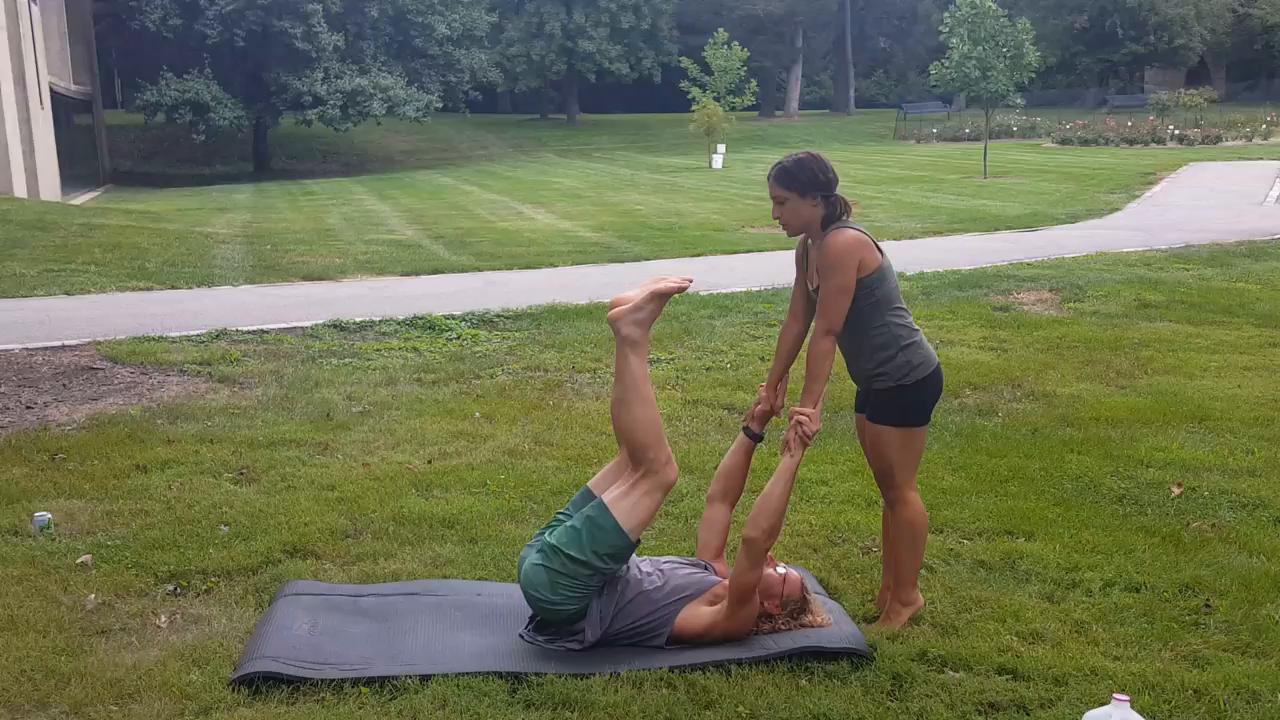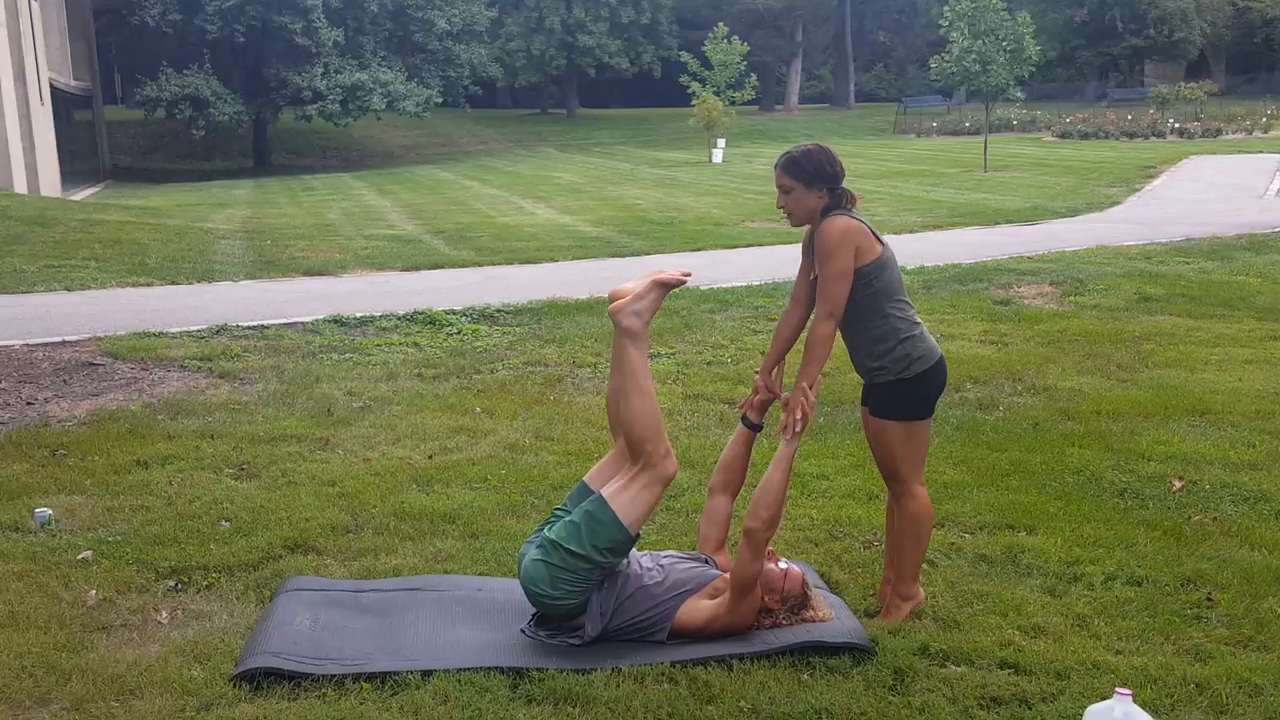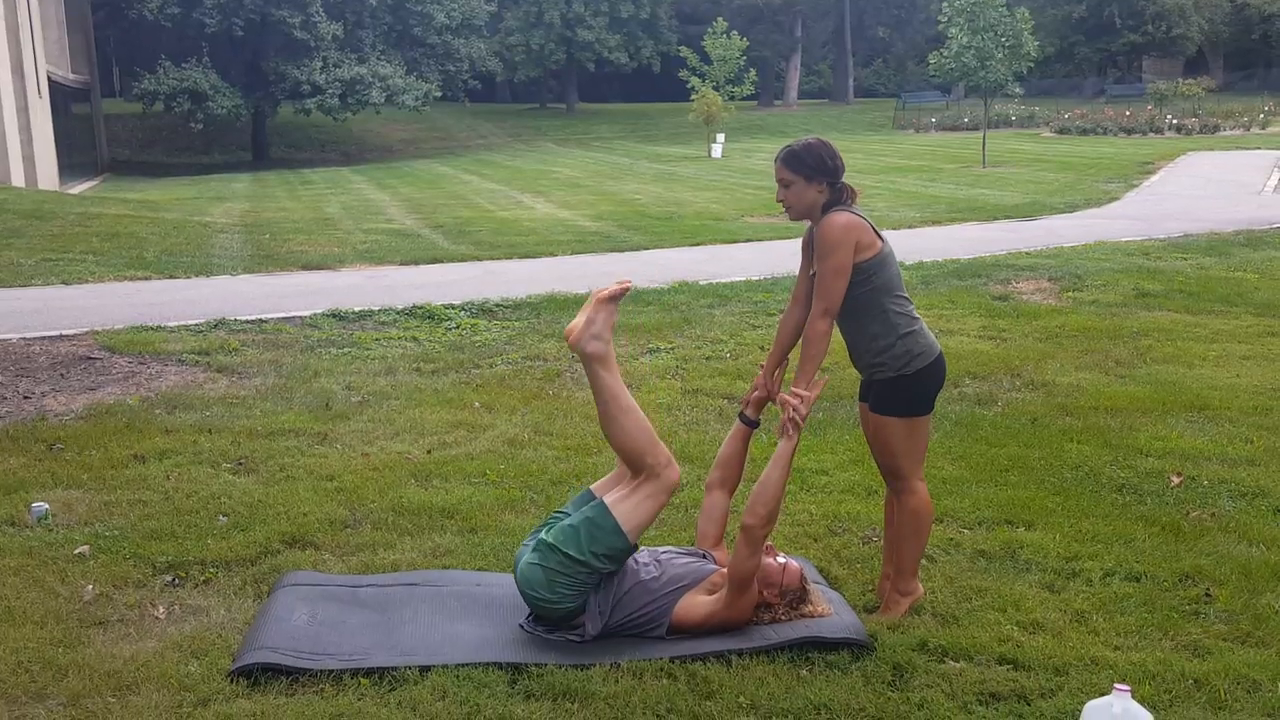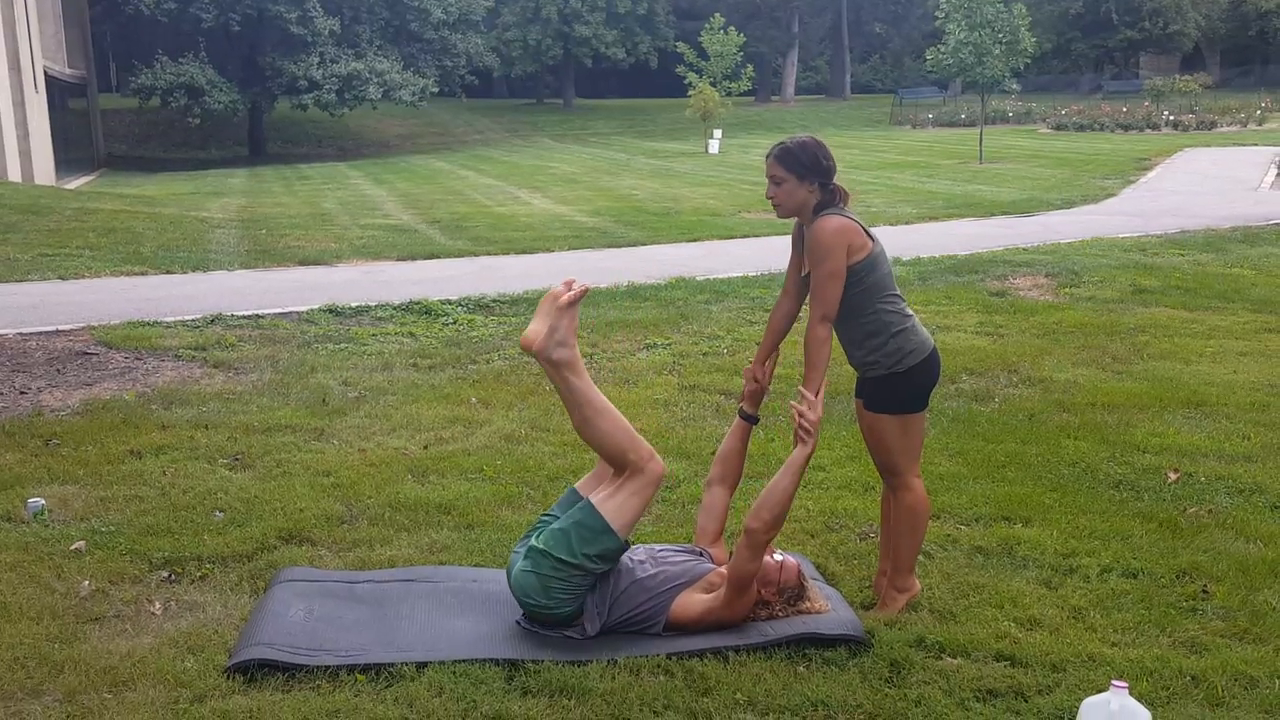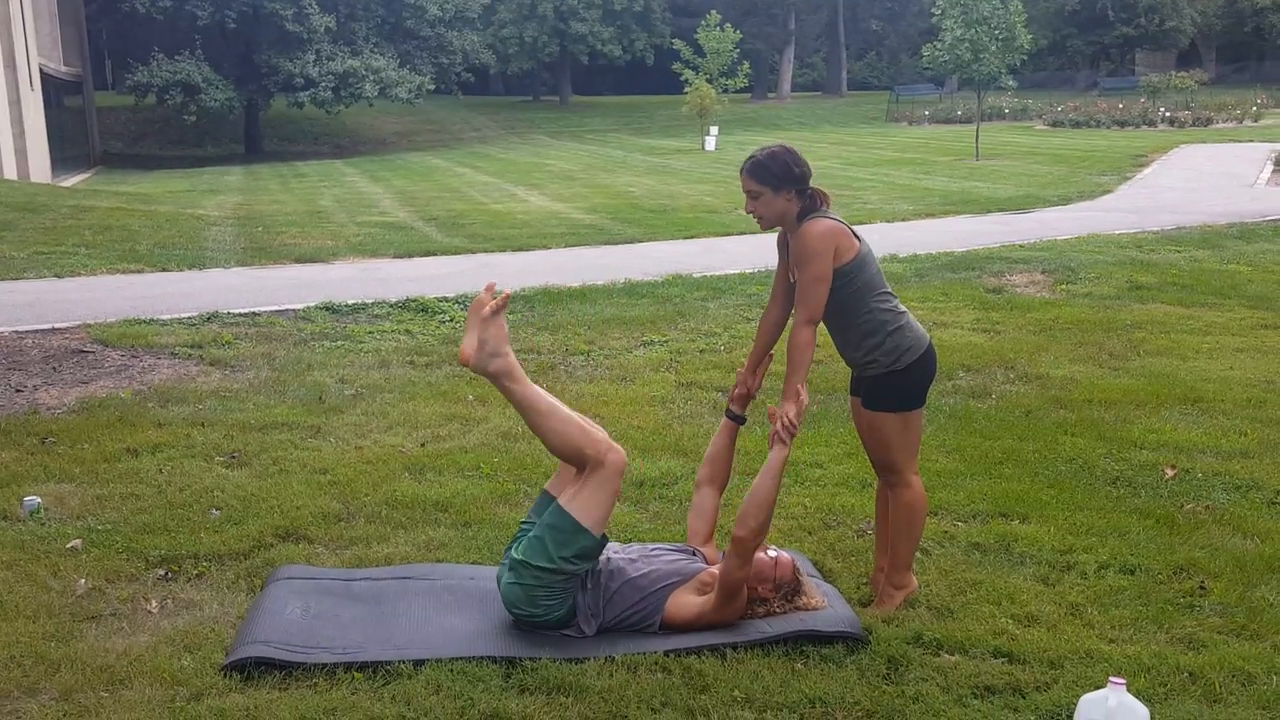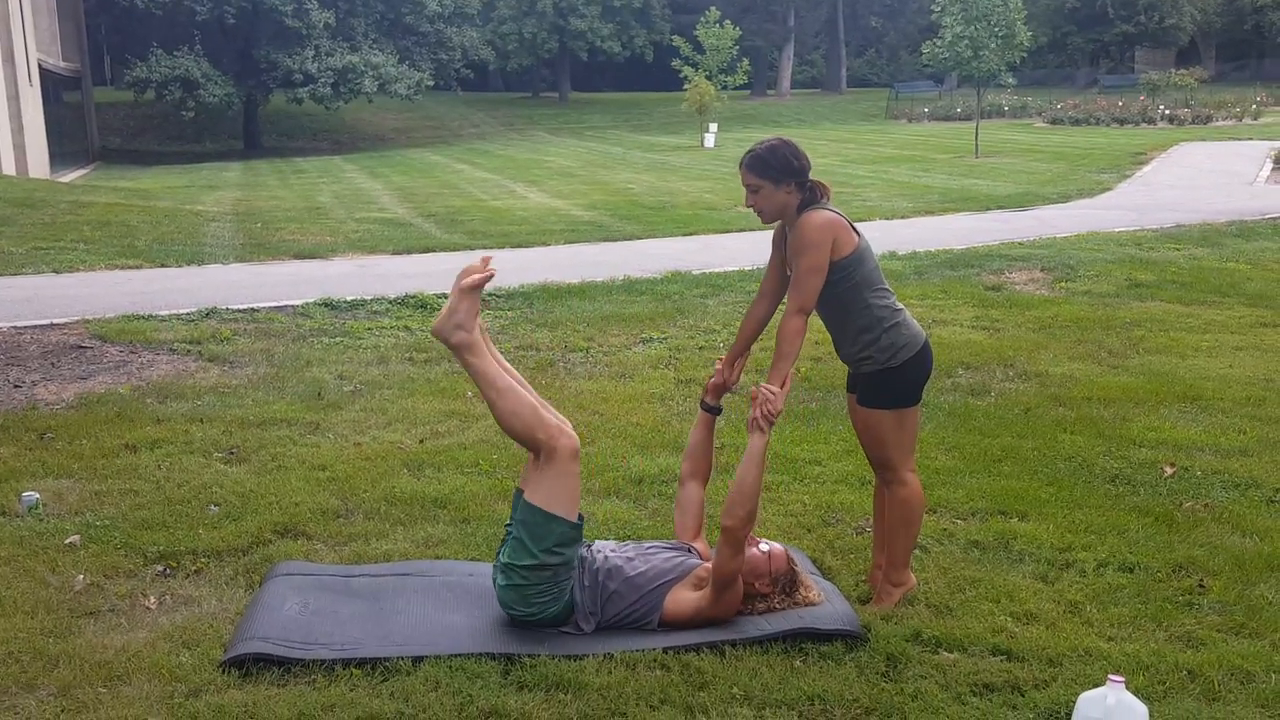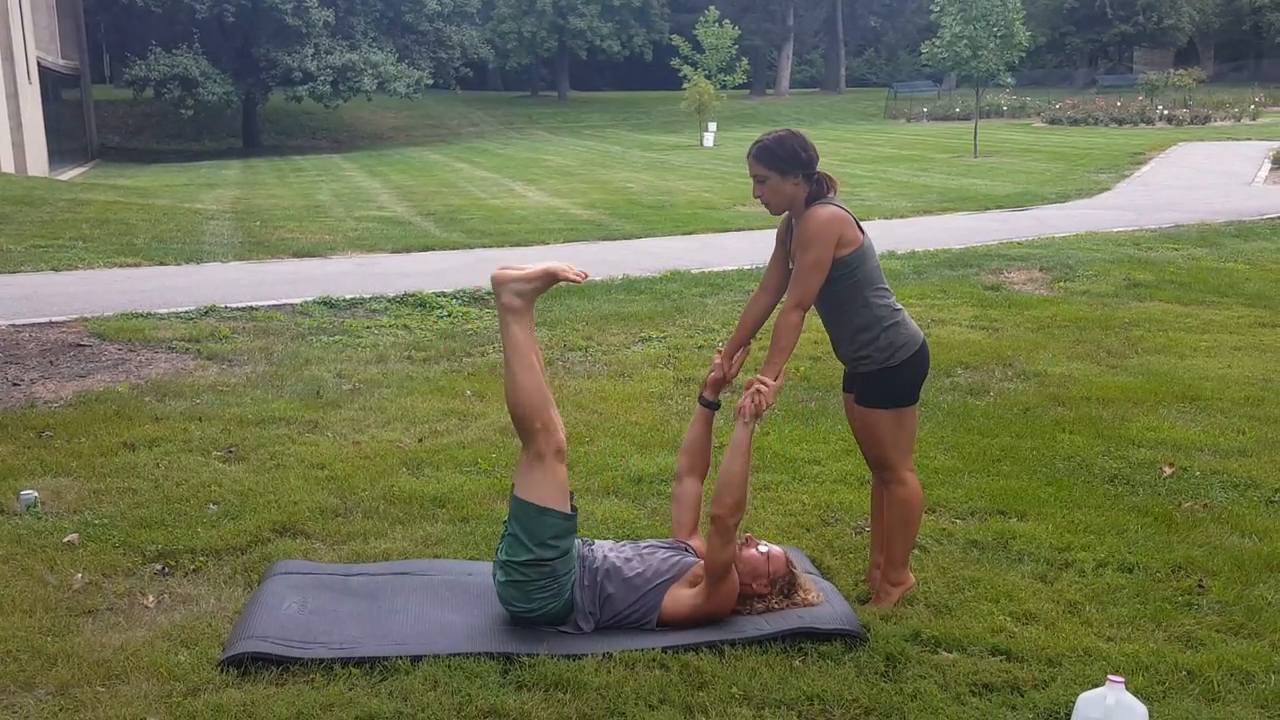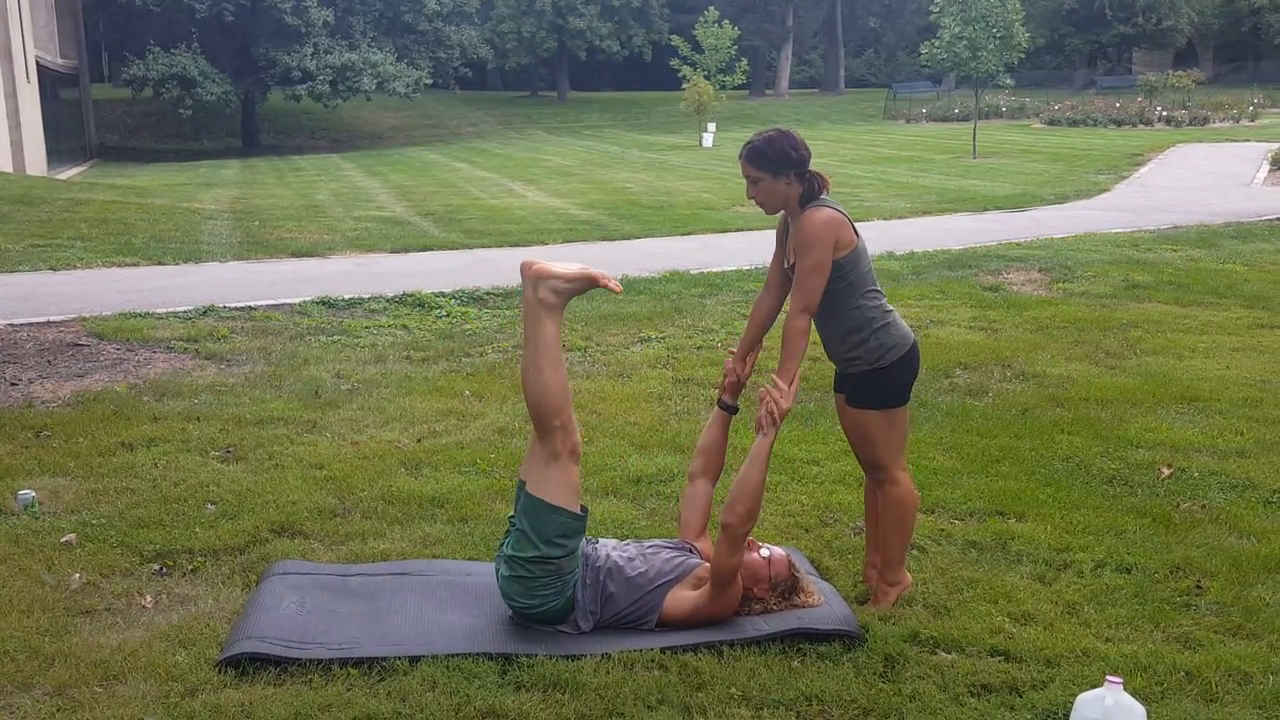
dt=0.3s
person 1, frame 1
left shoulder: (841, 244)
right shoulder: (810, 247)
left elbow: (826, 333)
right elbow: (798, 318)
left wrist: (808, 407)
right wrist: (774, 383)
left hip: (906, 379)
right hip: (877, 380)
left knee: (900, 490)
right knee: (889, 488)
left ankle: (907, 595)
right ankle: (890, 587)
person 1, frame 2
left shoulder: (839, 231)
right shoulder: (816, 237)
left elbow: (827, 318)
right elbow: (799, 307)
left wrist: (803, 390)
right wrist: (766, 371)
left hip: (910, 371)
right hip: (883, 373)
left knee: (907, 484)
right knee: (894, 481)
left ankle: (908, 589)
right ankle: (892, 579)
person 1, frame 3
left shoulder: (838, 227)
right shoulder: (818, 232)
left elbow: (822, 315)
right elbow: (799, 305)
left wrist: (800, 388)
right wrist: (770, 368)
left hip: (909, 368)
right hip: (882, 369)
left knee: (906, 480)
right knee: (892, 478)
left ankle: (906, 585)
right ankle: (890, 576)
person 1, frame 4
left shoulder: (829, 231)
right shoulder: (806, 229)
left elbow: (821, 322)
right elbow: (788, 300)
left wrist: (810, 398)
right wrist: (760, 361)
left hip: (902, 365)
right hip: (878, 366)
left knee: (903, 476)
right knee: (889, 474)
left ankle: (904, 581)
right ankle: (887, 571)
person 1, frame 5
left shoulder: (816, 234)
right shoulder: (790, 236)
left elbow: (806, 323)
right elbow: (778, 308)
left wrist: (790, 400)
right wrist: (750, 371)
left hip: (901, 361)
right hip: (873, 363)
left knee: (900, 474)
right knee: (884, 471)
left ankle: (900, 578)
right ankle: (883, 568)
person 1, frame 6
left shoulder: (815, 226)
right shoulder: (788, 231)
left elbow: (796, 312)
right elbow: (765, 301)
left wrist: (774, 387)
right wrist: (729, 362)
left hip: (896, 358)
right hip: (868, 360)
left knee: (897, 471)
right knee: (881, 468)
left ankle: (898, 576)
right ankle: (880, 566)
person 1, frame 7
left shoulder: (823, 220)
right shoulder: (793, 224)
left elbow: (795, 307)
right elbow: (766, 294)
left wrist: (768, 378)
right wrist: (728, 354)
left hip: (893, 358)
right hip: (864, 360)
left knee: (895, 471)
right knee: (879, 468)
left ankle: (897, 576)
right ankle: (878, 566)
person 1, frame 8
left shoulder: (819, 222)
right shoulder: (790, 223)
left elbow: (801, 311)
right elbow: (771, 295)
left wrist: (783, 385)
right wrist: (740, 356)
left hip: (882, 358)
right hip: (855, 361)
left knee: (888, 470)
right knee: (872, 467)
left ankle: (893, 575)
right ankle: (874, 566)
person 2, frame 1
left shoulder: (736, 616)
right shoulder: (715, 575)
left elbow: (757, 538)
right elbow: (720, 499)
left wrist: (792, 457)
right wrist: (754, 428)
left hip: (558, 584)
right hip: (547, 563)
left knee: (656, 469)
right knee: (639, 457)
left ankle: (632, 334)
right ankle: (632, 329)
person 2, frame 2
left shoulder: (736, 611)
right shoulder: (715, 569)
left elbow: (758, 528)
right elbow: (721, 491)
left wrist: (789, 445)
right wrist: (753, 419)
left hip: (558, 578)
right hip: (547, 559)
left knee: (656, 464)
right knee: (634, 450)
left ankle: (633, 327)
right ankle: (631, 323)
person 2, frame 3
left shoulder: (734, 605)
right shoulder: (713, 565)
left elbow: (755, 526)
right elbow: (718, 486)
left wrist: (788, 441)
right wrist: (750, 414)
left hip: (552, 579)
right hip: (541, 561)
left knee: (659, 471)
right knee: (641, 466)
left ankle: (598, 352)
right ankle: (594, 350)
person 2, frame 4
left shoulder: (731, 605)
right shoulder: (711, 563)
left elbow: (759, 529)
right elbow: (719, 484)
left wrist: (803, 450)
right wrist: (748, 410)
left hip: (548, 584)
right hip: (535, 563)
left knee: (644, 467)
right knee: (624, 461)
left ankle: (563, 357)
right ankle: (552, 354)
person 2, frame 5
left shoulder: (726, 602)
right shoulder: (704, 561)
left elbow: (745, 535)
right elbow: (709, 483)
left wrist: (781, 449)
right wrist: (736, 410)
left hip: (541, 593)
left knee: (606, 456)
right knee: (588, 444)
left ankle: (500, 365)
right ankle: (496, 361)
person 2, frame 6
left shoulder: (721, 600)
right shoulder: (698, 557)
left elbow: (734, 524)
right elbow: (692, 477)
left wrist: (759, 436)
right wrist: (711, 402)
left hip: (539, 593)
right hip: (538, 581)
left knee: (557, 443)
right knee: (552, 434)
left ankle: (465, 340)
right ankle: (470, 334)
person 2, frame 7
left shoulder: (718, 594)
right shoulder: (696, 557)
left elbow: (725, 515)
right elbow: (688, 474)
left wrist: (745, 425)
right wrist: (710, 397)
left hip: (541, 591)
left knee: (545, 442)
right knee: (543, 435)
left ankle: (515, 303)
right ankle: (514, 299)
person 2, frame 8
left shoulder: (721, 599)
right shoulder: (699, 557)
left elbow: (735, 522)
right elbow: (700, 476)
left wrist: (766, 435)
right wrist: (728, 400)
left hip: (544, 588)
right hip: (544, 573)
left knee: (560, 442)
right knee: (552, 433)
left ankle: (548, 298)
right ankle: (541, 293)
